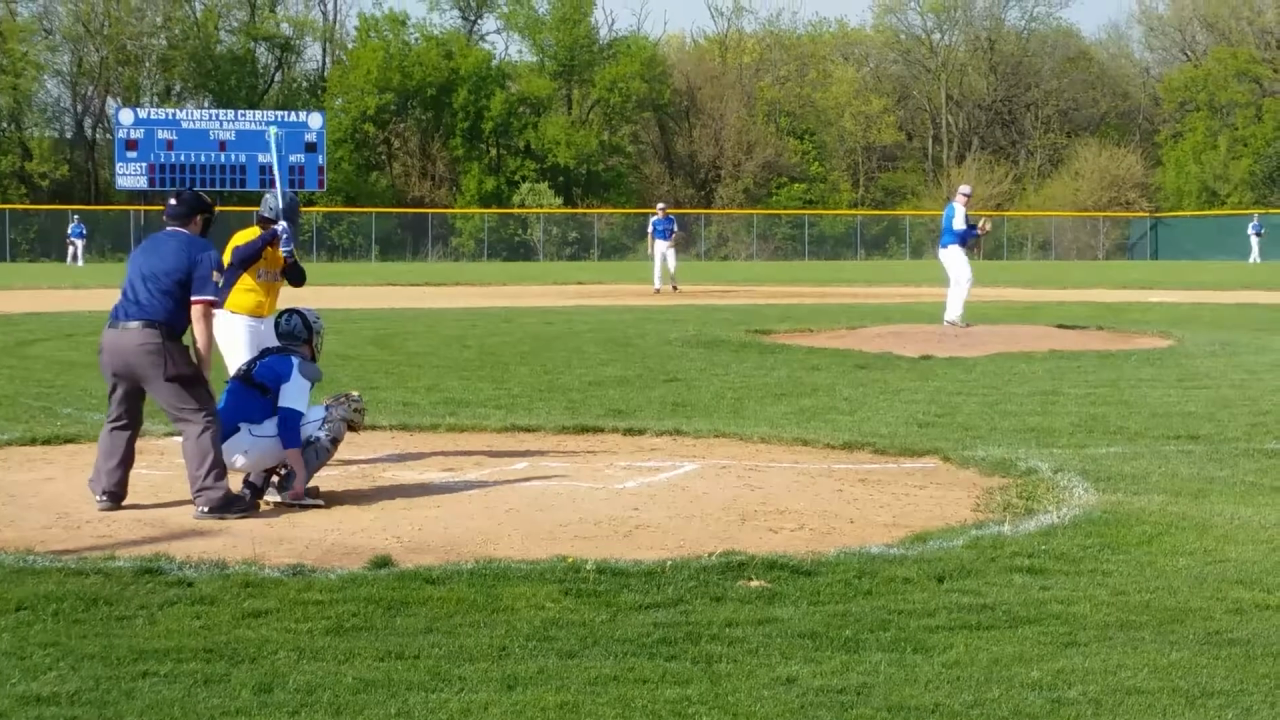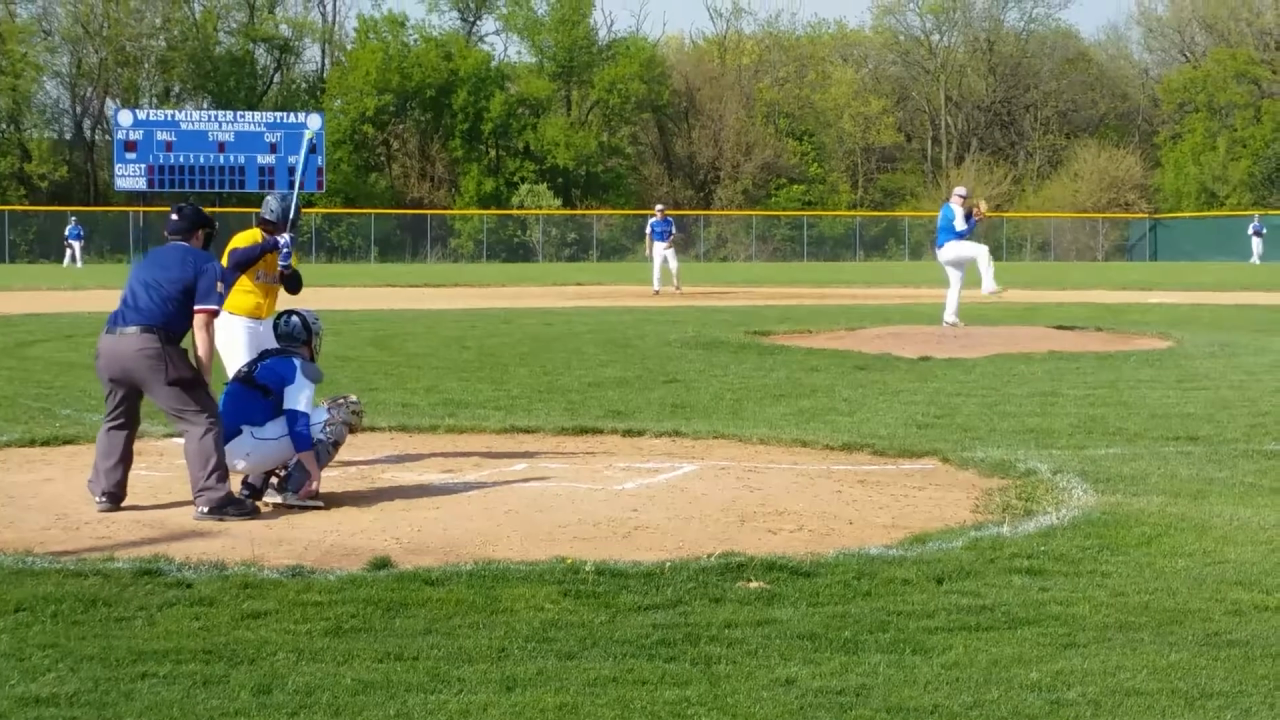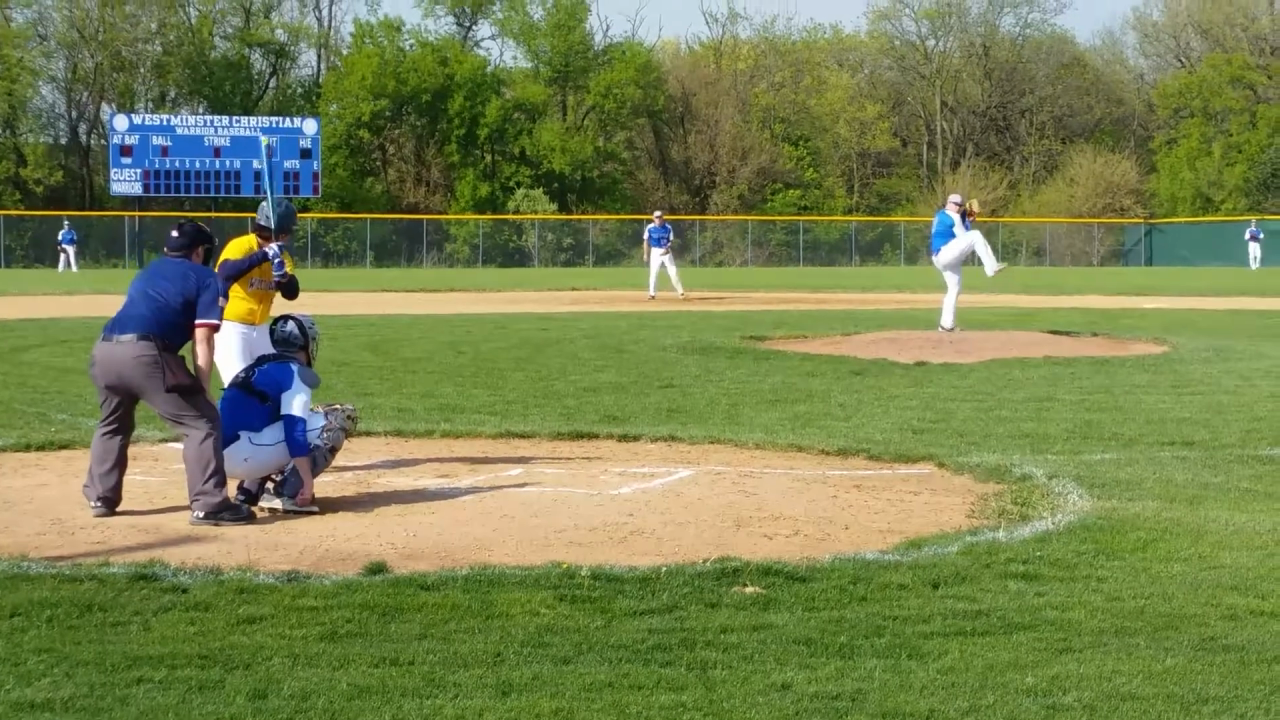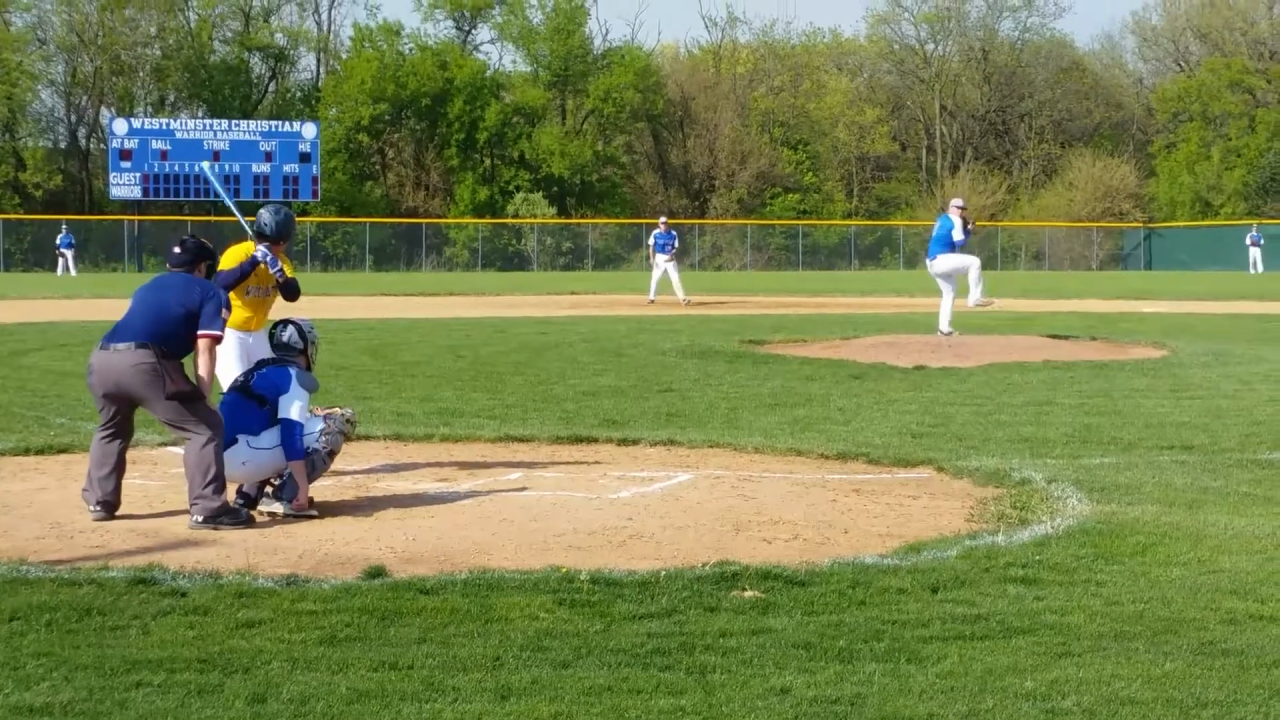
dt=0.2s
person 1, frame 1
left shoulder: (144, 246)
right shoulder: (203, 252)
right elbow: (199, 318)
right wrist: (203, 371)
left hip: (112, 337)
right hip: (150, 341)
left knee: (121, 418)
right knee: (199, 416)
left ankle: (106, 491)
right ankle: (212, 499)
person 1, frame 2
left shoulder: (147, 259)
right shoulder: (205, 263)
right elbow: (201, 327)
right wrist: (204, 379)
left hip: (108, 343)
right hip: (148, 346)
left knee: (118, 419)
right knee: (202, 417)
left ankle: (105, 493)
right ankle: (212, 501)
person 1, frame 3
left shoulder: (147, 272)
right shoulder: (206, 278)
right elbow: (202, 341)
right wrist: (202, 390)
left hip: (104, 352)
right hip: (144, 354)
left knee: (113, 425)
right knee: (203, 422)
left ankle: (101, 498)
right ankle: (208, 505)
person 1, frame 4
left shoulder: (149, 286)
right shoulder: (210, 292)
right elbow: (204, 351)
right wrist: (201, 399)
left hip: (101, 360)
right hip: (142, 362)
left knee: (112, 430)
right knee: (205, 427)
left ankle: (100, 502)
right ankle: (207, 510)
person 2, frame 1
left shoulder: (264, 360)
right shoulder: (296, 366)
right elbow: (289, 423)
right wrist: (301, 474)
left hip: (222, 448)
right hip: (243, 446)
right knee: (332, 418)
left ankle: (256, 484)
right ankle: (286, 489)
person 2, frame 2
left shoulder: (262, 362)
right shoulder: (298, 368)
right elbow: (299, 425)
right wrist: (315, 475)
left hip: (223, 450)
right hip: (245, 449)
right knee: (333, 419)
left ankle: (255, 485)
right ankle: (288, 490)
person 2, frame 3
left shoulder: (259, 367)
right shoulder: (295, 373)
right elbow: (295, 430)
right wrist: (308, 482)
right hip: (242, 454)
right knee: (331, 425)
left ankle: (250, 490)
right ankle: (283, 495)
person 2, frame 4
left shoulder: (258, 371)
right shoulder: (293, 377)
right elbow: (291, 434)
right wrist: (303, 486)
right hip: (241, 457)
right knee: (330, 428)
left ankle: (249, 493)
right ankle: (282, 498)
person 3, frame 1
left shoulder: (283, 244)
right shoulder: (245, 237)
left elbow: (298, 281)
right elbow: (239, 257)
left wrist: (289, 256)
right wrist: (272, 235)
left hip: (264, 321)
right hip: (234, 320)
person 3, frame 2
left shoulder: (284, 248)
right shoulder: (245, 239)
left elbow: (295, 288)
right elbow: (235, 260)
left wrist: (287, 268)
right wrist: (273, 244)
left hip: (264, 323)
right hip: (233, 322)
person 3, frame 3
left shoulder: (281, 255)
right shoulder: (240, 246)
left elbow: (292, 293)
right elbow: (226, 272)
left wrist: (283, 277)
right wrist: (263, 255)
left hip: (259, 328)
right hip: (228, 328)
person 3, frame 4
left shoulder: (280, 260)
right shoulder: (237, 253)
left elbow: (292, 295)
right elbow: (220, 283)
left wrist: (280, 275)
right wrist: (253, 261)
left hip: (256, 334)
right hip: (226, 333)
